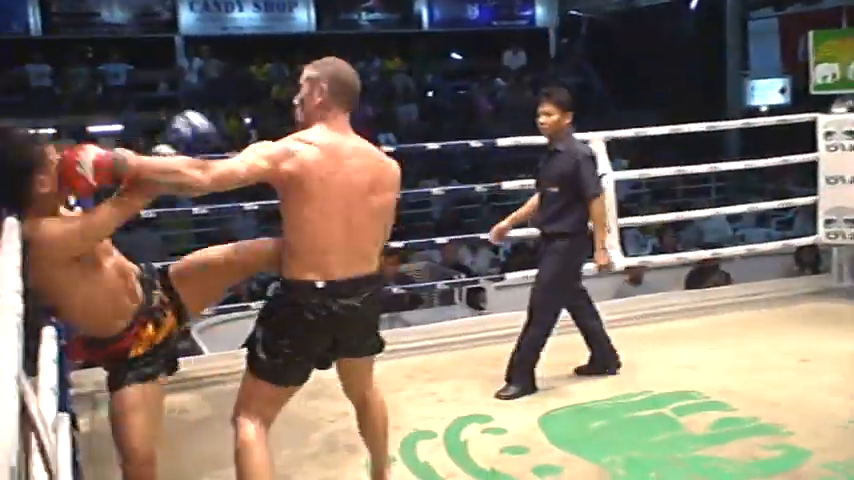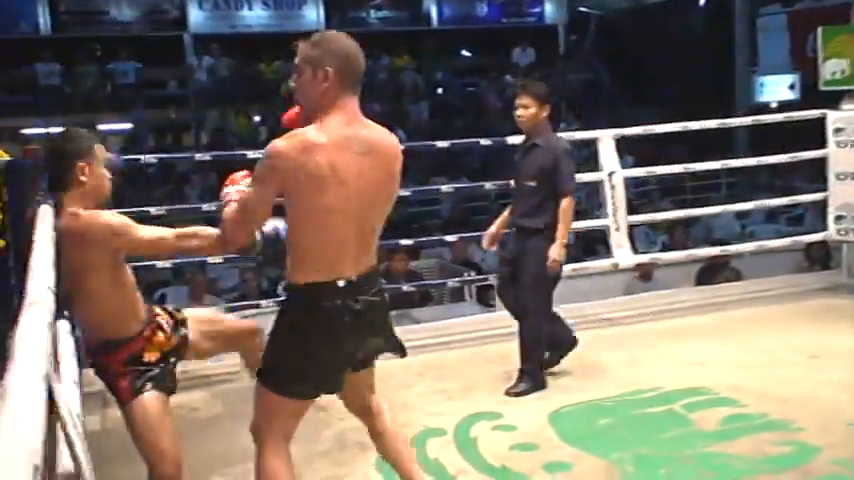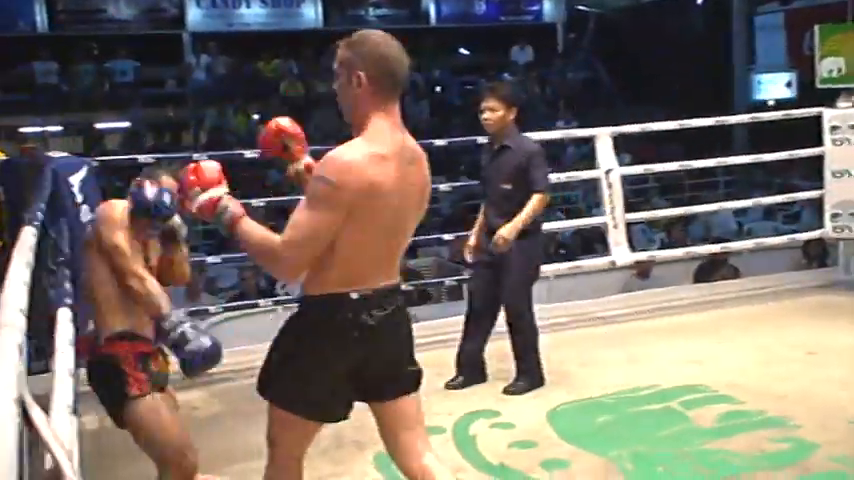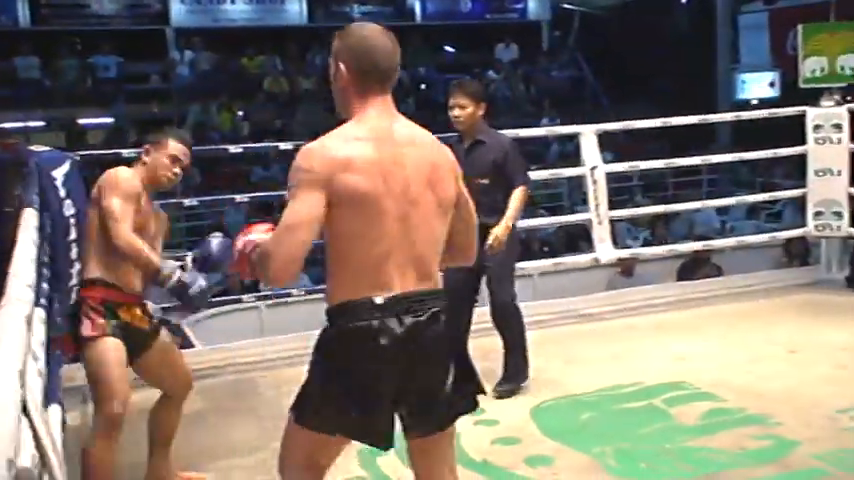
dt=0.2s
person 1, frame 1
left shoulder: (288, 152)
right shoulder: (387, 167)
left elbow: (203, 177)
left wrist: (116, 159)
left hip: (306, 303)
right hip: (364, 296)
left knee: (250, 420)
right knee: (363, 390)
person 1, frame 2
left shoulder: (292, 151)
right shoulder: (389, 148)
left elbow: (233, 231)
left wrist: (235, 192)
left hip: (315, 309)
right hip: (368, 298)
left knee: (270, 435)
right knee: (364, 400)
person 1, frame 3
left shoulder: (344, 163)
right shoulder: (415, 155)
left elbow: (285, 262)
left wrist: (221, 205)
right wrist: (307, 164)
left hip: (330, 321)
right hip: (390, 316)
person 1, frame 4
left shoulder: (322, 156)
right shoulder: (439, 154)
left elbow: (280, 269)
right elbow: (464, 254)
left wrist: (252, 246)
left hip: (359, 334)
right hip: (430, 326)
person 2, frame 1
left shoulder: (48, 217)
right shoulder: (46, 239)
right elbow: (133, 200)
left hip: (153, 298)
right hip: (126, 349)
left knee: (258, 253)
person 2, frame 2
left shoulder: (70, 221)
right shoulder: (84, 224)
right elbow: (182, 241)
left hip: (153, 326)
right hip: (124, 359)
left knee: (248, 332)
person 2, frame 3
left shoulder: (148, 228)
right shoulder: (113, 213)
left elbow: (180, 273)
right elbow: (136, 278)
left wrist: (172, 224)
right wrist: (178, 330)
left hip: (141, 351)
right hip: (122, 358)
left knee: (169, 418)
person 2, frame 4
left shoulder: (153, 210)
right shoulder: (119, 180)
right elbow: (123, 241)
left wrist: (187, 272)
right wrist: (173, 276)
left hip: (137, 310)
right hip: (101, 307)
left knee: (180, 383)
right knee: (113, 412)
person 3, frame 1
left shoulder: (579, 155)
right shoulder: (549, 154)
left elbow: (595, 201)
left wrist: (601, 246)
right wrist: (509, 222)
left hip: (568, 242)
right hip: (552, 240)
left knee: (541, 305)
right knee: (574, 301)
left ankle: (521, 377)
right ankle: (604, 357)
person 3, frame 2
left shoulder: (558, 149)
right shoulder: (524, 148)
left elbow: (568, 198)
left wrist: (560, 243)
right wrist: (498, 225)
left hip: (543, 240)
right hip: (521, 235)
left knee: (533, 304)
right knee: (508, 292)
left ankle: (532, 375)
right ankle: (560, 338)
person 3, frame 3
left shoulder: (529, 150)
right shoulder: (489, 152)
left elbow: (540, 195)
left wrist: (514, 227)
right wrist: (475, 234)
left hip: (522, 240)
right hip: (490, 239)
left knee: (517, 306)
right knee: (478, 302)
left ankle: (530, 372)
right ankle: (471, 368)
person 3, frame 4
left shoulder: (501, 145)
right shoulder: (452, 149)
left elbow: (519, 187)
left wrist: (505, 224)
left hip: (495, 235)
left knee: (503, 301)
right knee: (455, 302)
left ankle: (515, 371)
